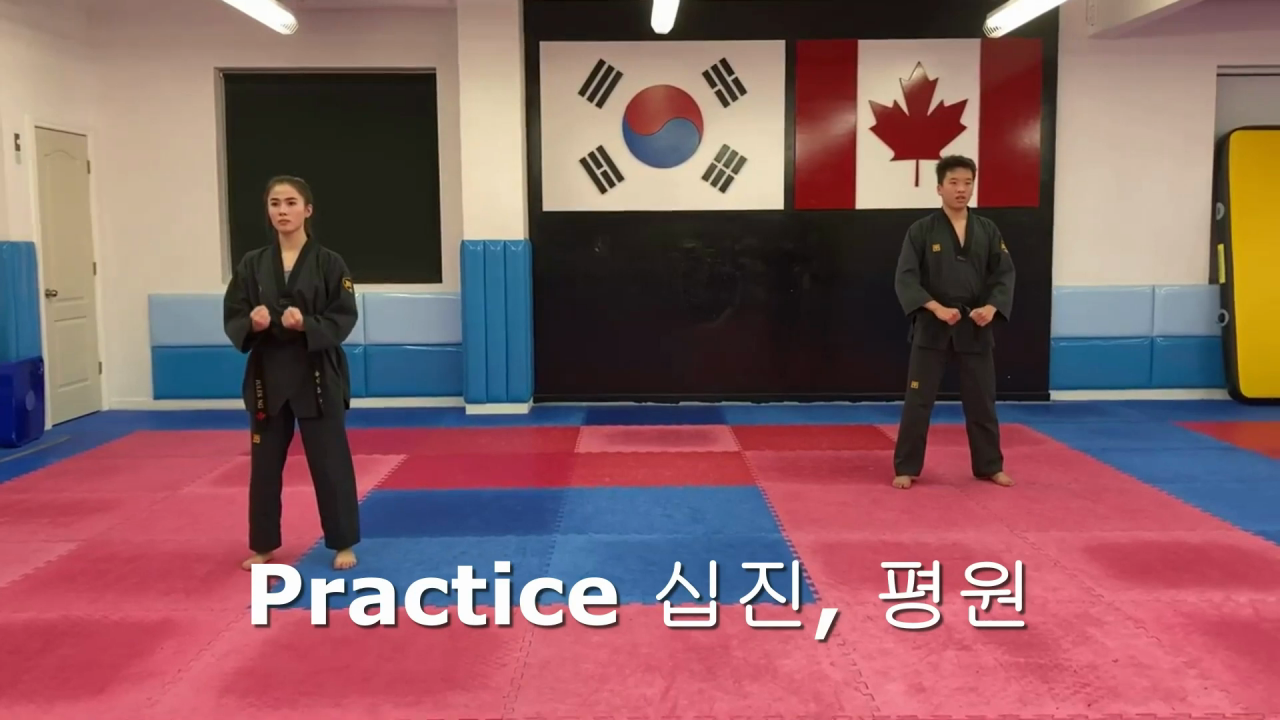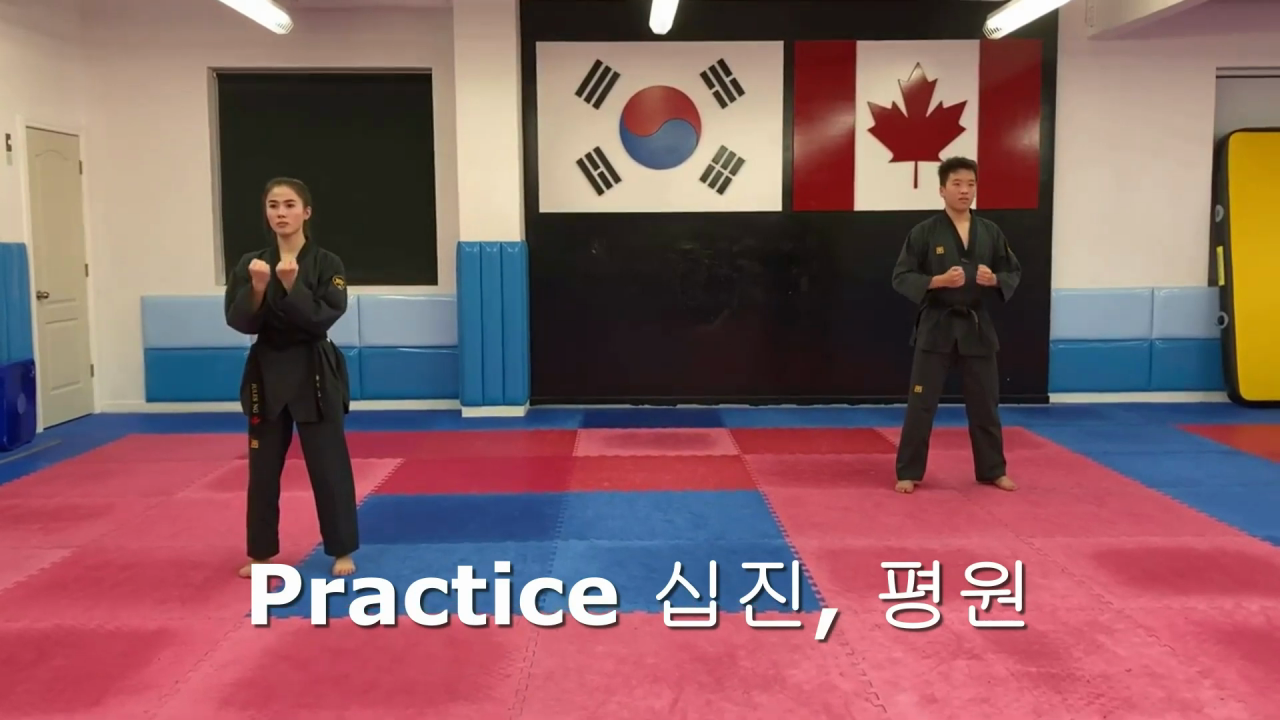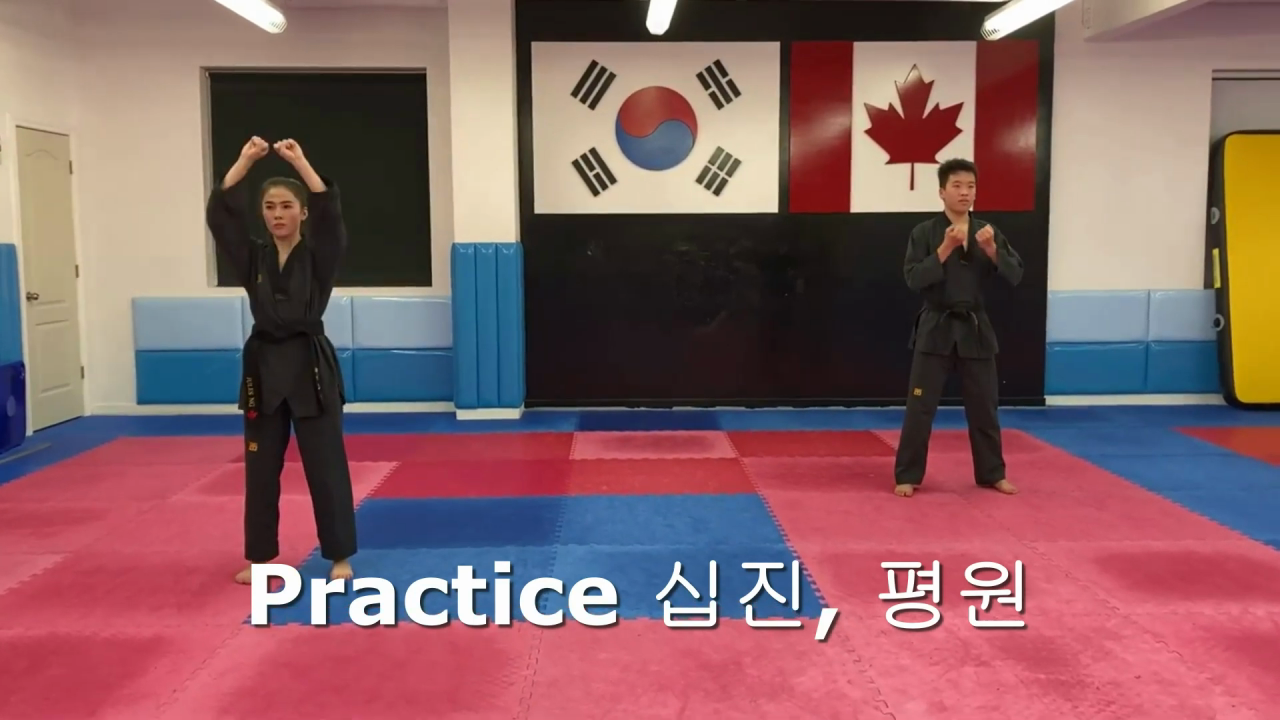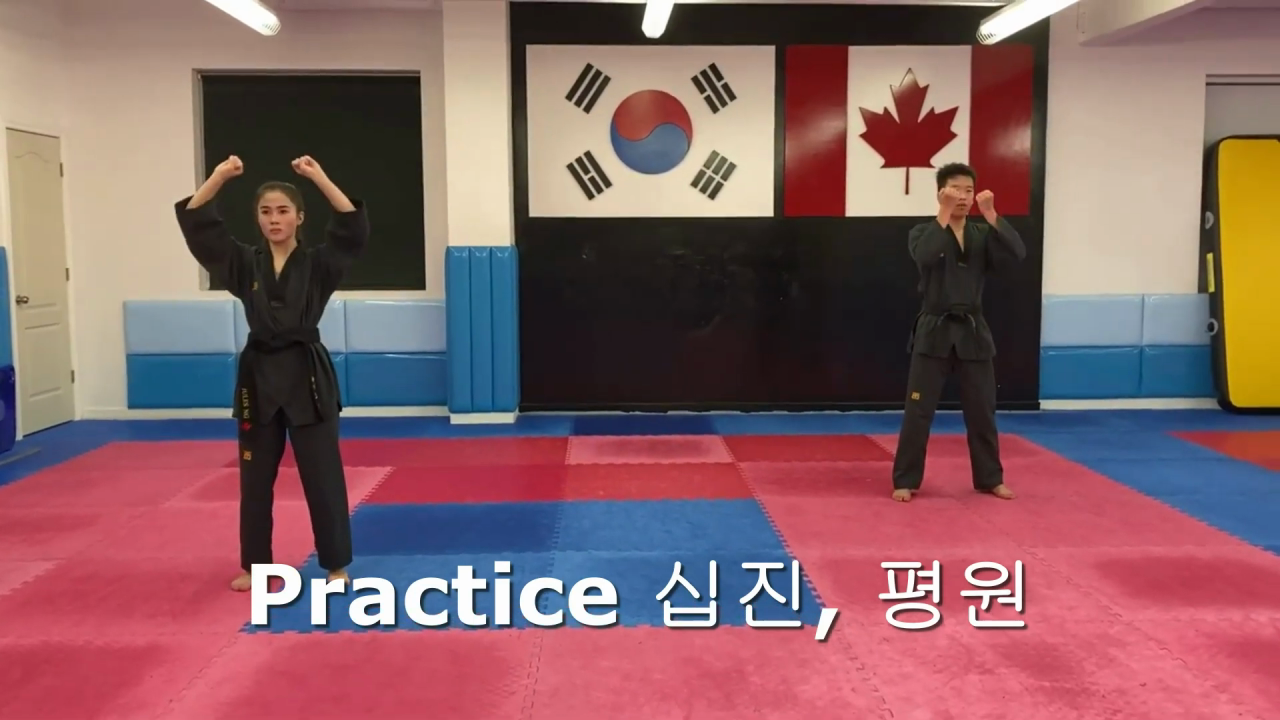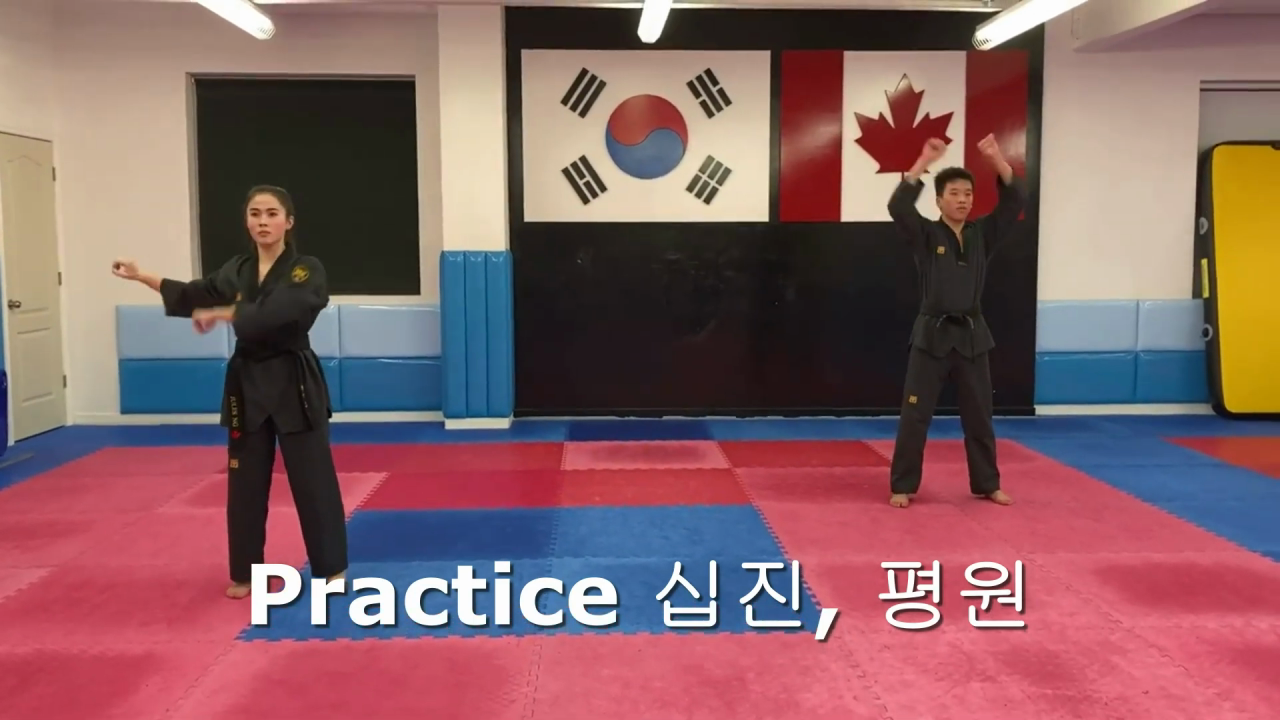
dt=0.4s
person 1, frame 1
left shoulder: (329, 263)
right shoulder: (253, 264)
left elbow: (344, 317)
right elbow: (232, 316)
left wrist: (307, 325)
right wrist: (250, 324)
left hip: (317, 370)
right hip: (267, 372)
left knee: (330, 460)
right knee: (265, 462)
left ankle: (343, 543)
right ankle: (263, 545)
person 1, frame 2
left shoulder: (326, 263)
right shoulder: (251, 263)
left elbow: (327, 314)
right elbow: (237, 320)
left wrist: (293, 285)
right wrist: (256, 289)
left hip: (314, 370)
right hip: (267, 371)
left knee: (329, 465)
right knee: (263, 467)
left ankle: (341, 550)
right ankle: (261, 552)
person 1, frame 3
left shoulder: (320, 254)
right shoulder: (251, 257)
left elbow: (329, 214)
right elbow: (222, 216)
left wrist: (301, 163)
right wrist: (244, 163)
left hip: (311, 367)
right hip: (264, 368)
left knee: (326, 465)
right knee: (261, 468)
left ankle: (340, 555)
right ankle: (259, 555)
person 1, frame 4
left shoulder: (318, 263)
right shoulder: (243, 262)
left elbow: (354, 228)
right elbow: (195, 223)
left wrist: (320, 179)
right wrist: (218, 178)
left hip: (307, 374)
right hip: (259, 376)
left knee: (323, 474)
right knee: (256, 476)
left ankle: (336, 565)
right ankle: (255, 564)
person 1, frame 5
left shoulder: (305, 270)
right shoulder: (234, 271)
left elbow: (285, 309)
right elbow: (194, 294)
left wrist: (224, 315)
right wrist: (142, 275)
left hip: (295, 381)
right hip: (248, 382)
left knee: (314, 479)
right knee: (246, 483)
left ankle: (332, 569)
right ankle: (246, 573)
person 2, frame 1
left shoulder: (987, 230)
right shoulder: (921, 230)
left elbow: (1004, 274)
right elbow: (905, 278)
left wrist: (992, 307)
right wrist: (935, 308)
left hip: (976, 324)
right hip: (931, 324)
left knee: (981, 400)
right knee: (918, 399)
left ankle: (989, 466)
right ankle: (906, 468)
person 2, frame 2
left shoulder: (990, 232)
right shoulder: (924, 232)
left elbow: (1014, 272)
right elbow: (901, 277)
left wrist: (996, 279)
right wrist: (938, 281)
left hip: (978, 326)
right hip: (937, 325)
left knee: (985, 403)
right knee: (921, 403)
left ankle: (992, 470)
right ankle: (908, 473)
person 2, frame 3
left shoulder: (988, 232)
right shoulder: (924, 233)
left elbow: (1015, 274)
right elbow: (913, 279)
left wrist: (992, 251)
right wrist: (945, 249)
left hip: (976, 327)
right hip: (936, 328)
left knee: (984, 406)
right knee: (920, 406)
left ankle: (992, 474)
right ankle: (908, 476)
person 2, frame 4
left shoulder: (983, 235)
right shoulder: (923, 231)
left elbow: (1017, 254)
right elbow: (924, 256)
left wrist: (991, 216)
right wrist: (944, 213)
left hip: (973, 331)
right hip: (934, 331)
left knee: (982, 410)
right knee: (918, 410)
left ankle: (990, 478)
right ankle: (905, 481)
person 2, frame 5
left shoulder: (983, 234)
right shoulder: (923, 233)
left elbow: (1014, 203)
right elbow: (898, 206)
left wrist: (996, 159)
right wrist: (924, 162)
left hip: (971, 335)
right hip: (932, 335)
left knee: (979, 415)
right knee: (915, 414)
left ankle: (987, 484)
right ankle: (903, 485)
